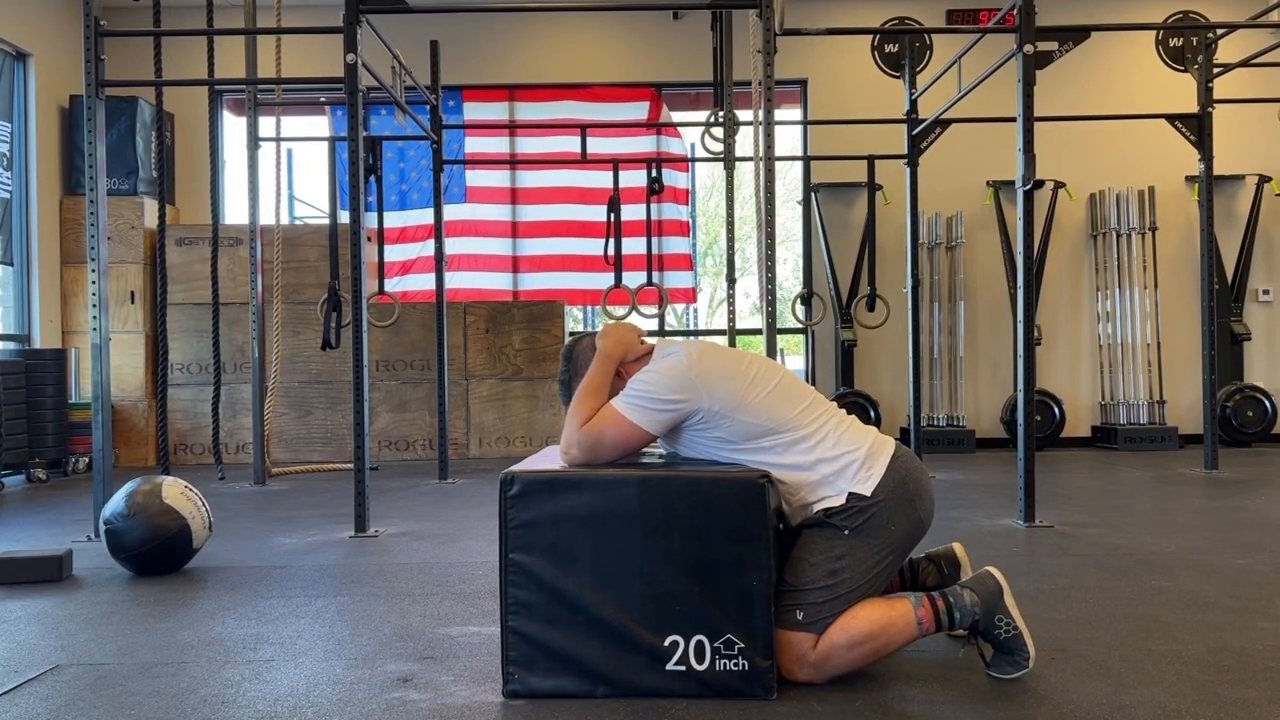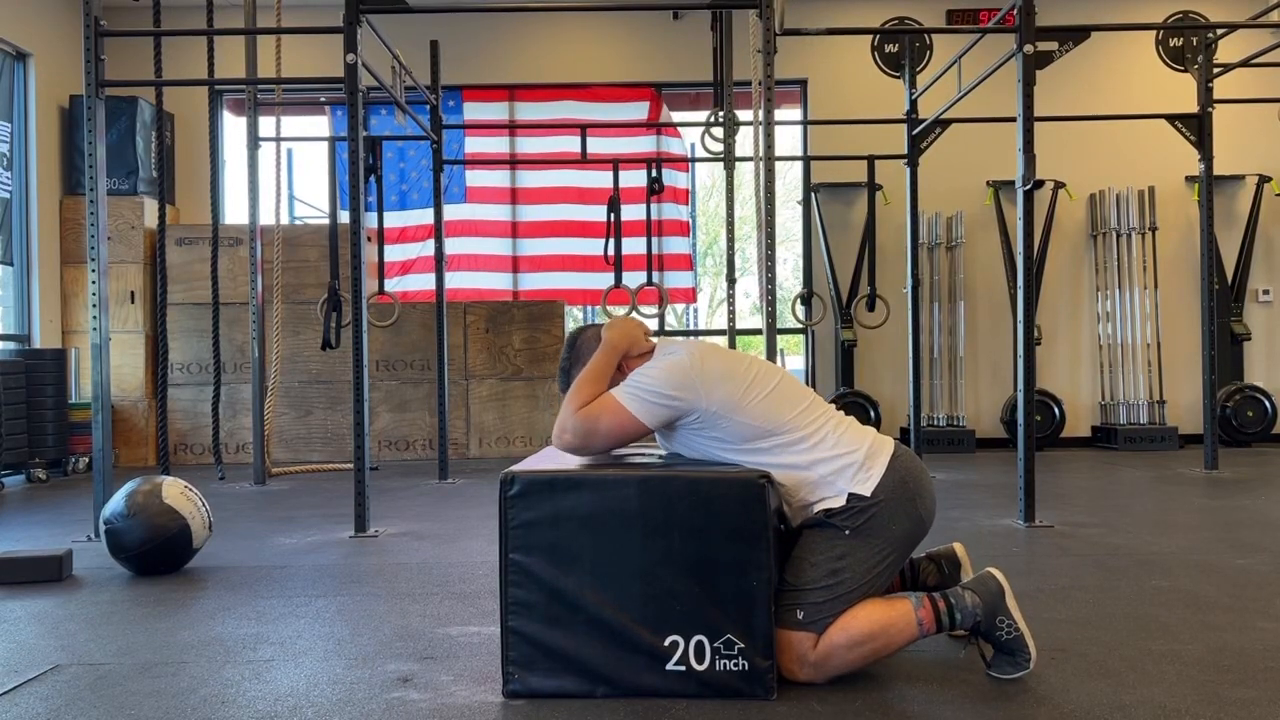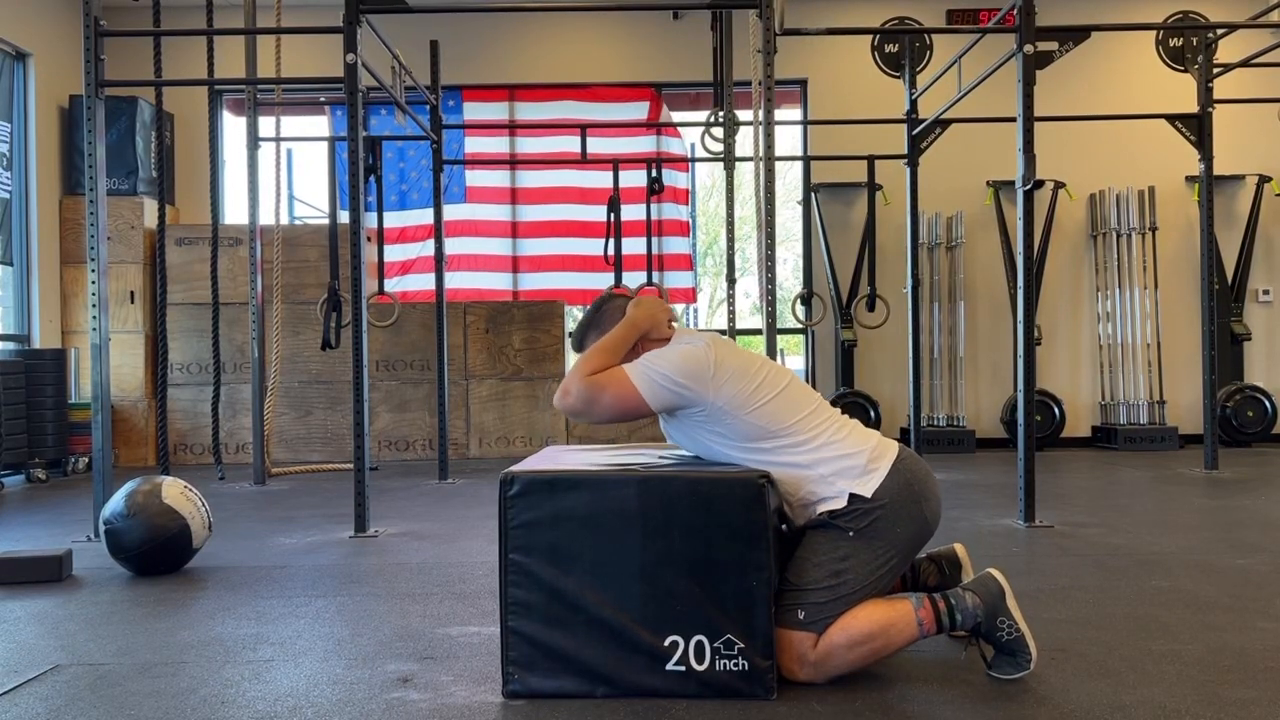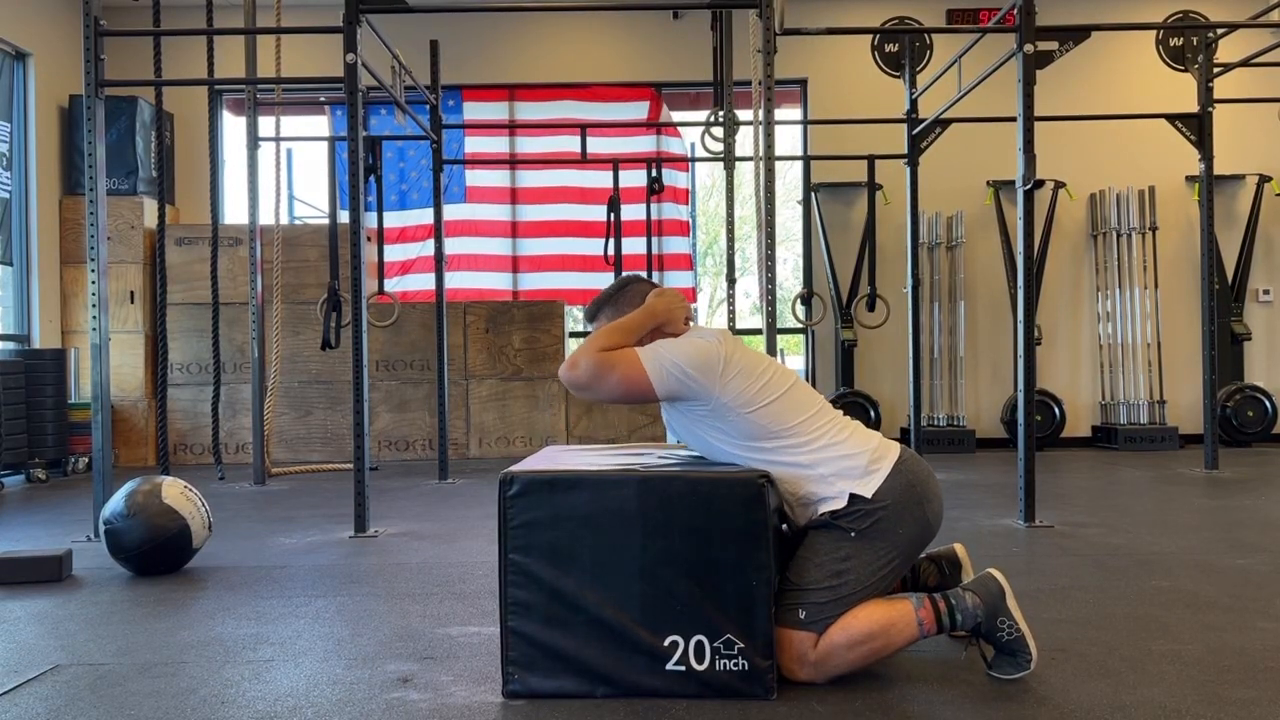
dt=0.4s
person 1, frame 1
left shoulder: (671, 374)
right shoulder: (681, 361)
left elbow: (578, 449)
right elbow: (614, 441)
left wrist: (606, 351)
right wrist: (611, 356)
left hip: (869, 496)
right hip: (876, 480)
left knee: (799, 657)
right knee: (784, 605)
left ankle: (965, 604)
right ankle: (931, 574)
person 1, frame 2
left shoulder: (673, 373)
right shoulder: (682, 360)
left elbow: (572, 434)
left wrist: (612, 343)
left hip: (869, 497)
right hip: (878, 480)
left knee: (800, 656)
right knee: (786, 605)
left ankle: (966, 604)
right ankle: (930, 573)
person 1, frame 3
left shoulder: (684, 363)
right shoulder: (694, 354)
left elbow: (574, 399)
left wrist: (633, 321)
left hip: (873, 498)
right hip: (883, 482)
left knee: (799, 656)
right knee: (788, 608)
left ankle: (965, 606)
right ankle: (930, 574)
person 1, frame 4
left shoulder: (692, 356)
right shoulder: (702, 351)
left elbow: (579, 373)
left wrist: (651, 312)
left hip: (874, 499)
right hip: (885, 483)
left knee: (799, 656)
left ankle: (965, 606)
right ankle: (930, 574)
